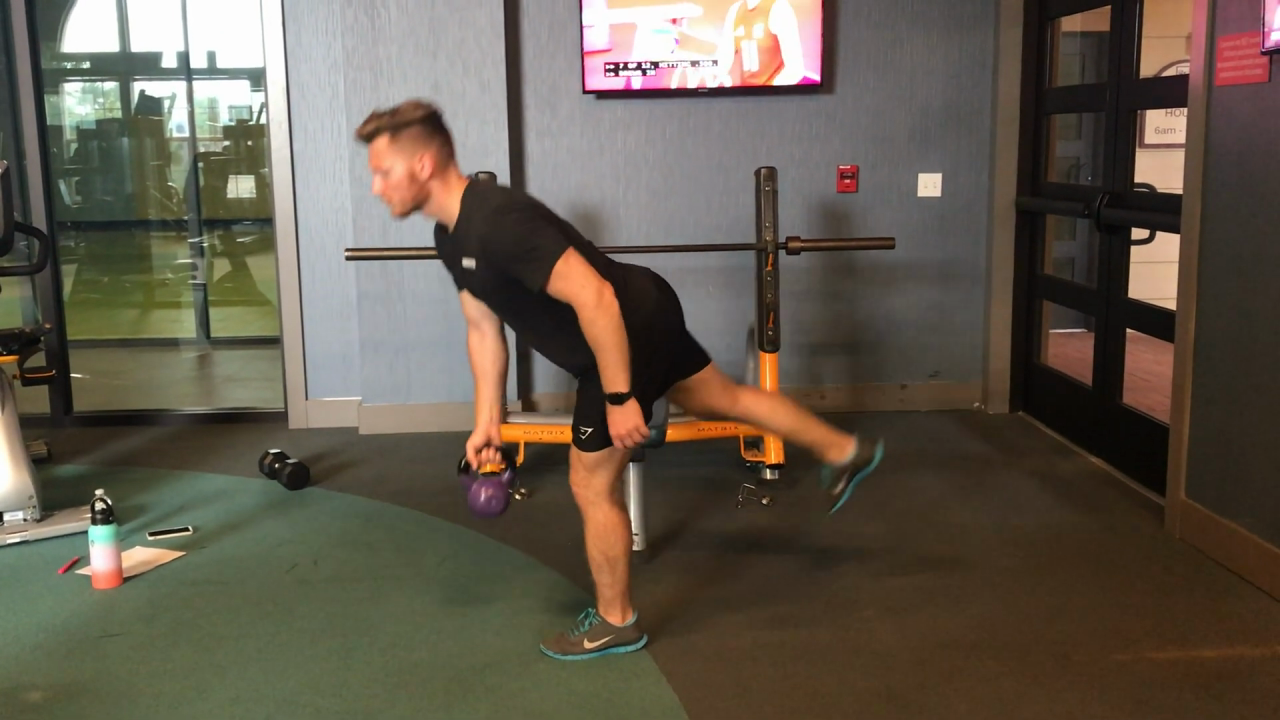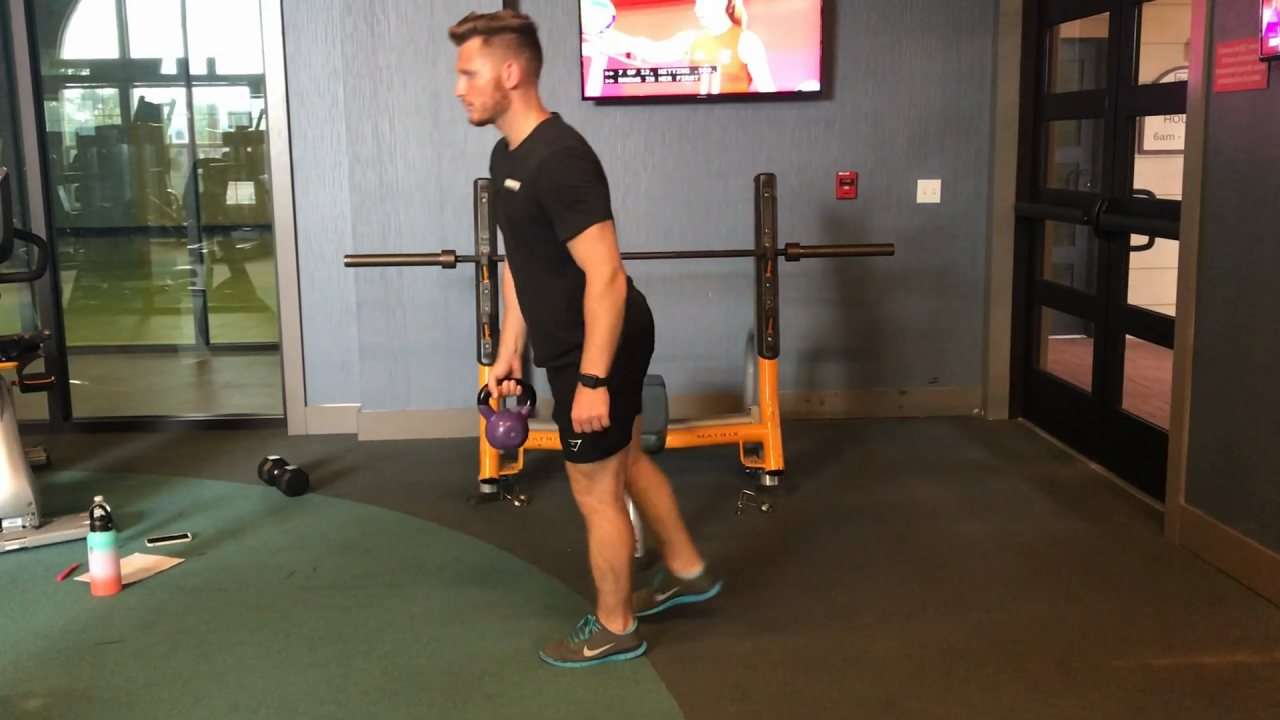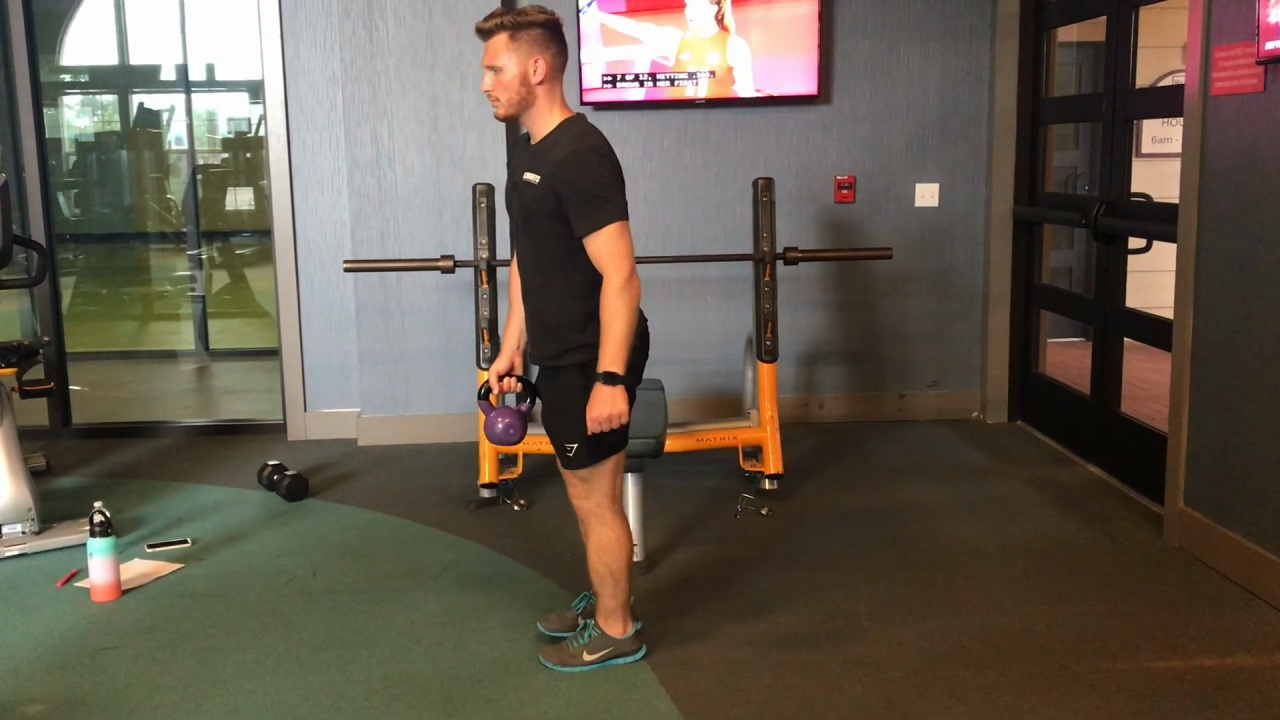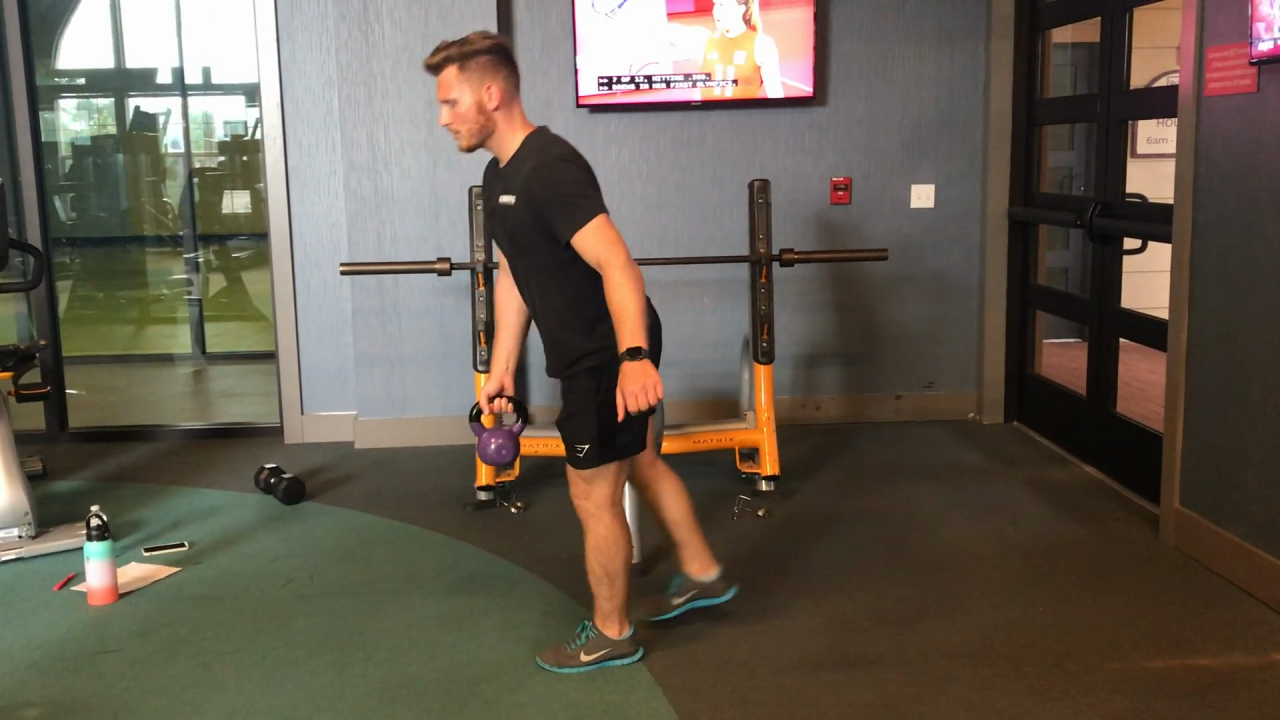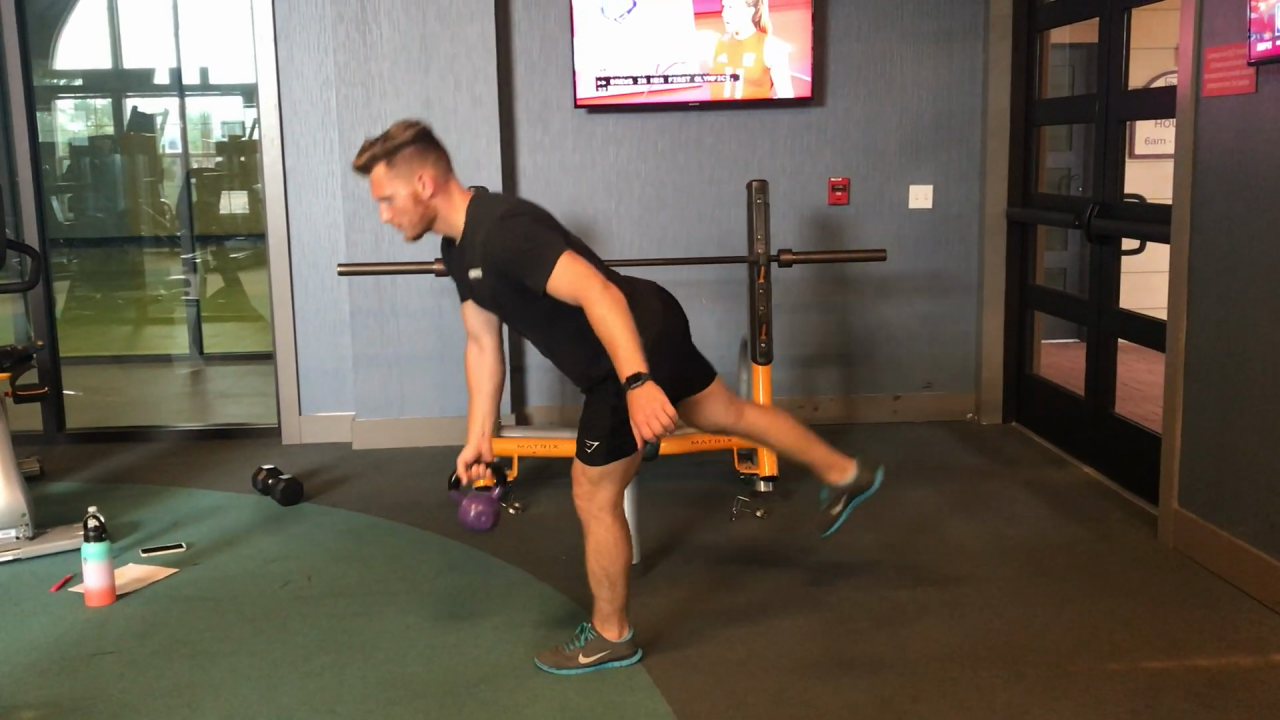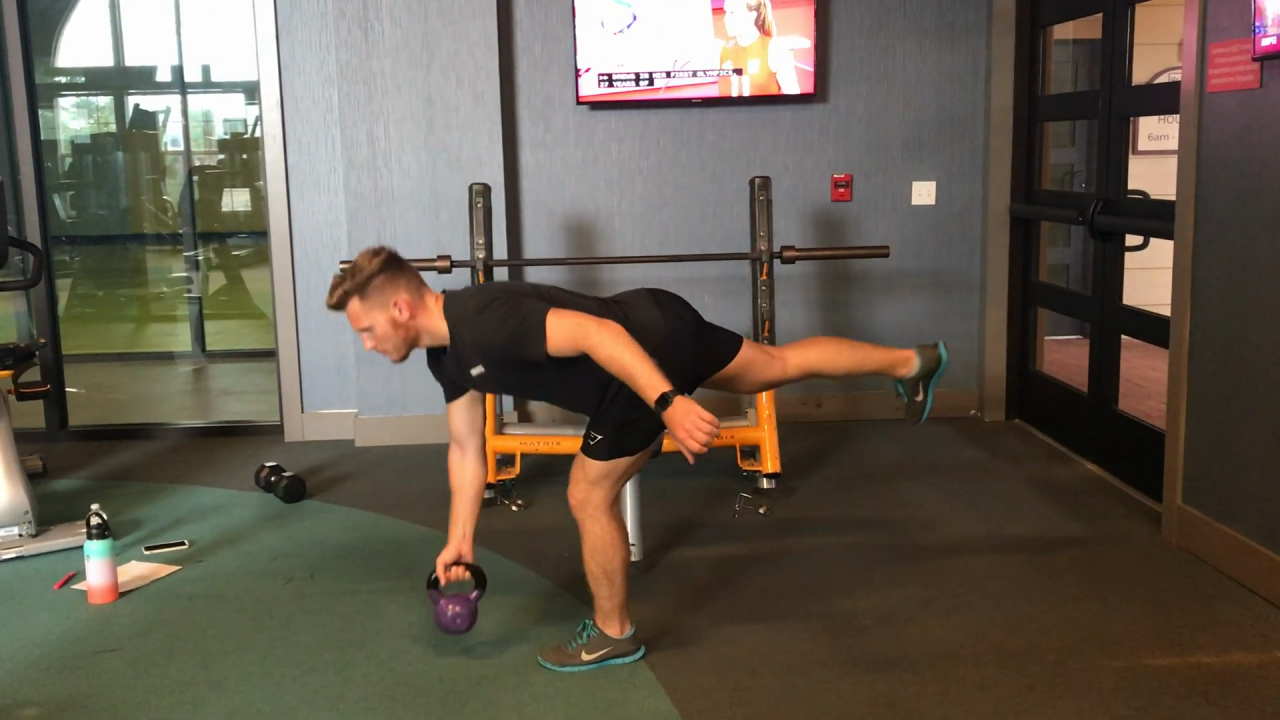
dt=0.5s
person 1, frame 1
left shoulder: (498, 223)
right shoulder: (452, 232)
left elbow: (594, 299)
right elbow: (484, 327)
left wrist: (618, 399)
right wrist: (487, 421)
left hip: (629, 328)
right hip: (640, 316)
left knee: (591, 483)
right knee: (725, 397)
left ankle: (615, 624)
right ankle: (845, 453)
person 1, frame 2
left shoulder: (559, 159)
right shoulder: (509, 154)
left elbow: (605, 277)
right elbow: (519, 264)
left wrist: (593, 380)
right wrist: (509, 353)
left hip: (599, 346)
right hip: (583, 343)
left knee: (596, 492)
right knee: (627, 460)
left ankle: (615, 629)
right ankle: (686, 570)
person 1, frame 3
left shoulder: (581, 157)
right shoulder: (529, 152)
left elbow: (620, 276)
left wrist: (611, 378)
right wrist: (511, 348)
left hip: (590, 360)
right hip: (562, 354)
left knee: (592, 497)
right knee: (589, 488)
left ankle: (614, 633)
right ankle: (607, 601)
person 1, frame 4
left shoulder: (550, 169)
right shoulder: (500, 175)
left elbow: (618, 267)
right elbow: (511, 276)
left wrist: (634, 356)
right wrist: (501, 370)
left hip: (606, 358)
right hip: (591, 351)
left knee: (594, 497)
right knee: (640, 463)
left ankle: (611, 634)
right ankle: (701, 572)
person 1, frame 5
left shoulder: (500, 232)
right shoulder: (459, 249)
left elbow: (600, 296)
right elbow: (482, 343)
left wrist: (637, 384)
right wrist: (478, 438)
left hip: (637, 342)
right hip: (650, 333)
left knee: (594, 495)
right knee: (728, 413)
left ankle: (610, 638)
right ankle: (841, 475)
person 1, frame 6
left shoulder: (485, 323)
right shoulder: (448, 353)
left elbow: (599, 334)
right elbow: (466, 448)
left wrist: (668, 404)
right wrist: (459, 542)
left hip: (653, 343)
right hip: (660, 327)
left knee: (589, 494)
right knee: (776, 364)
left ankle: (612, 634)
right ankle: (910, 364)
